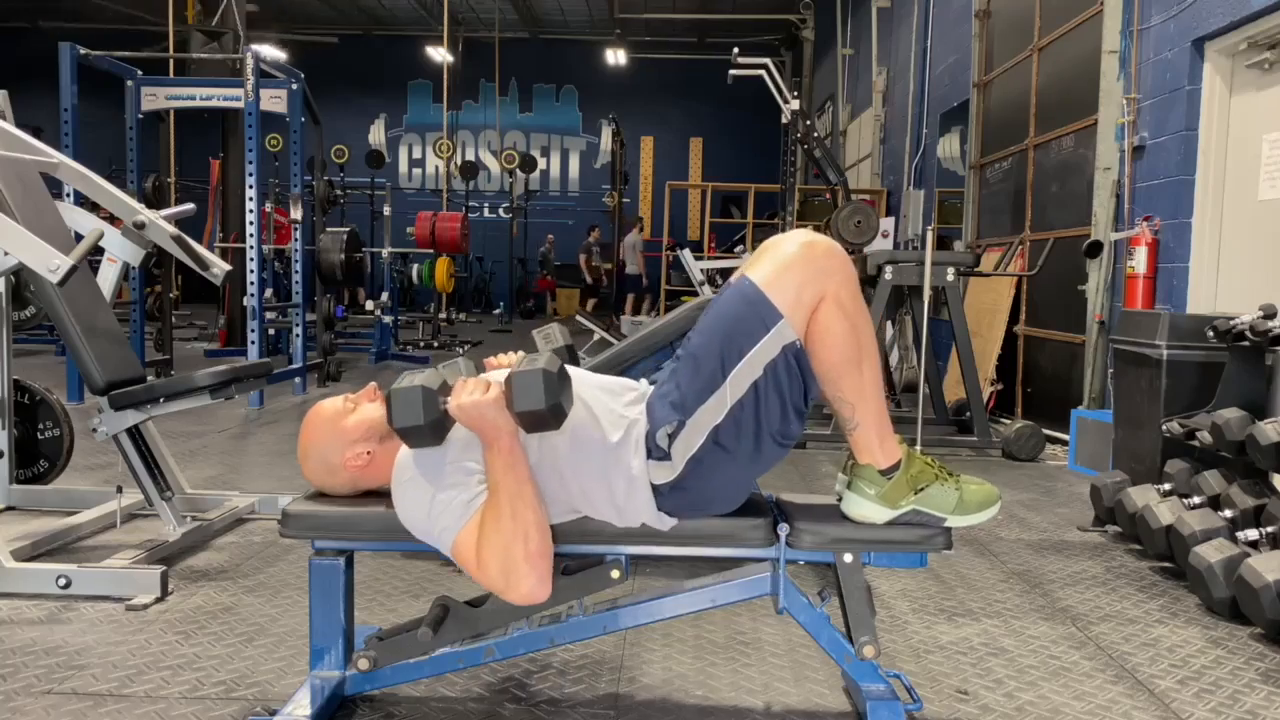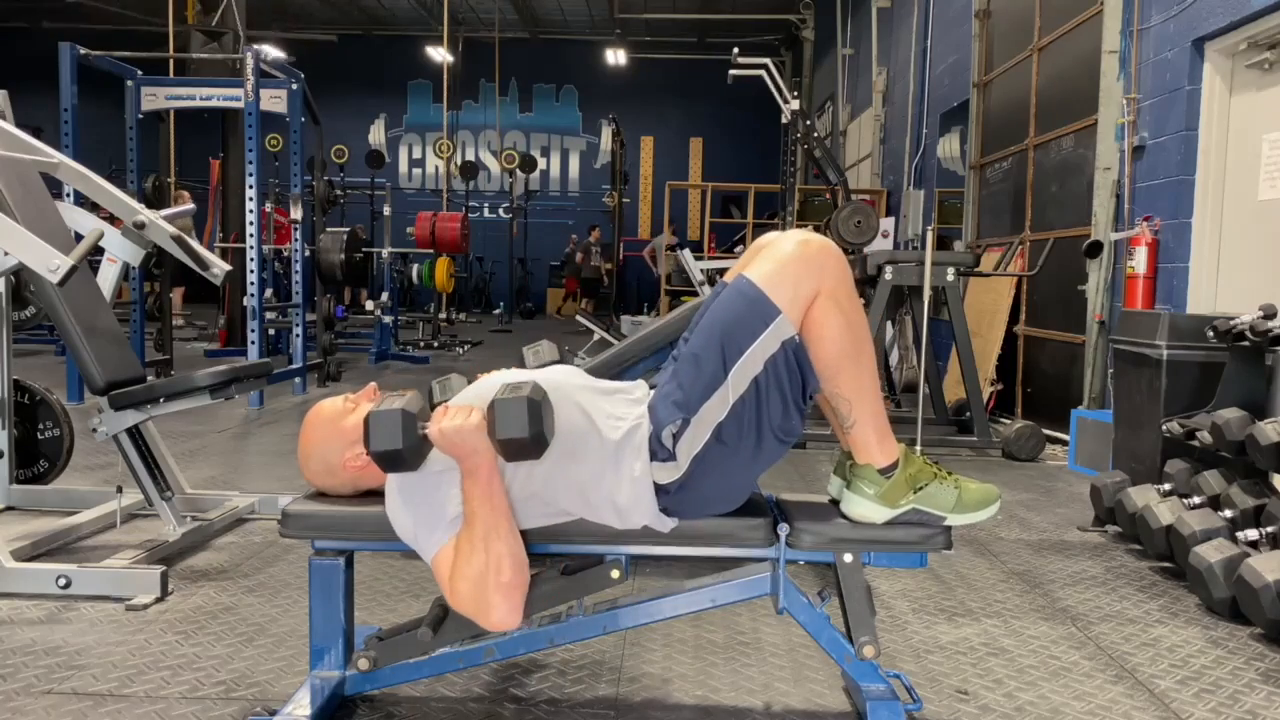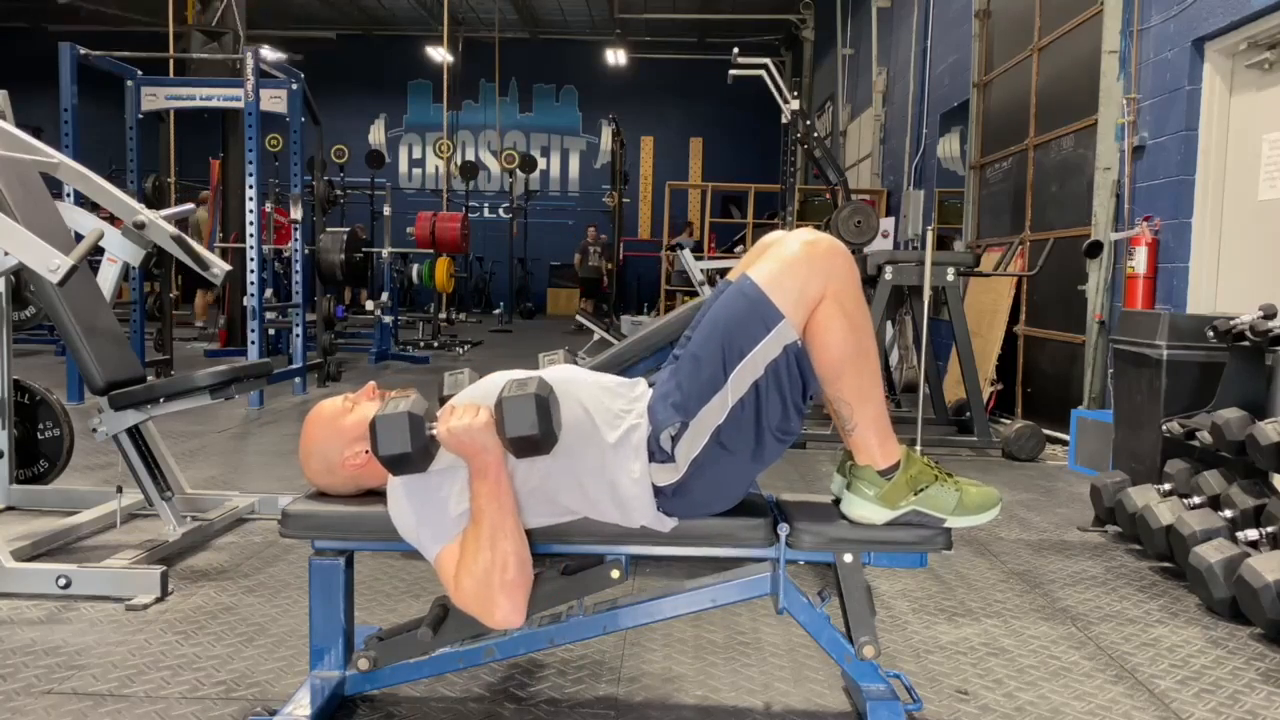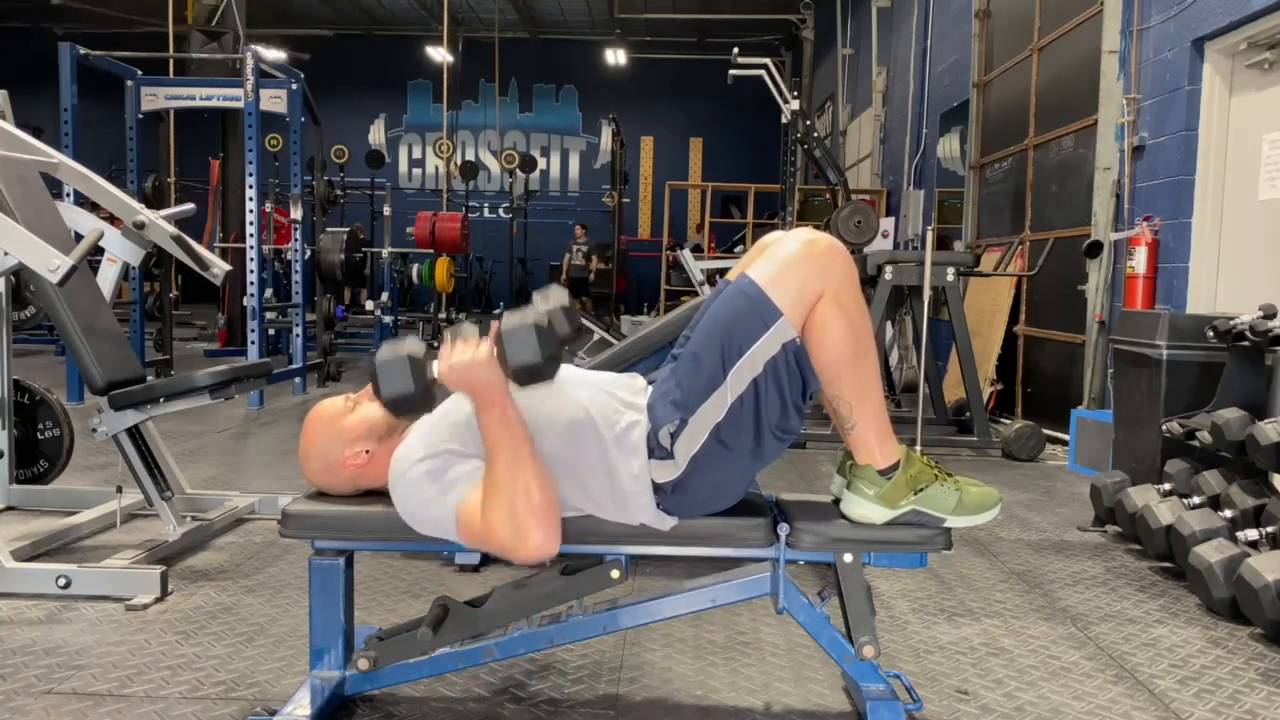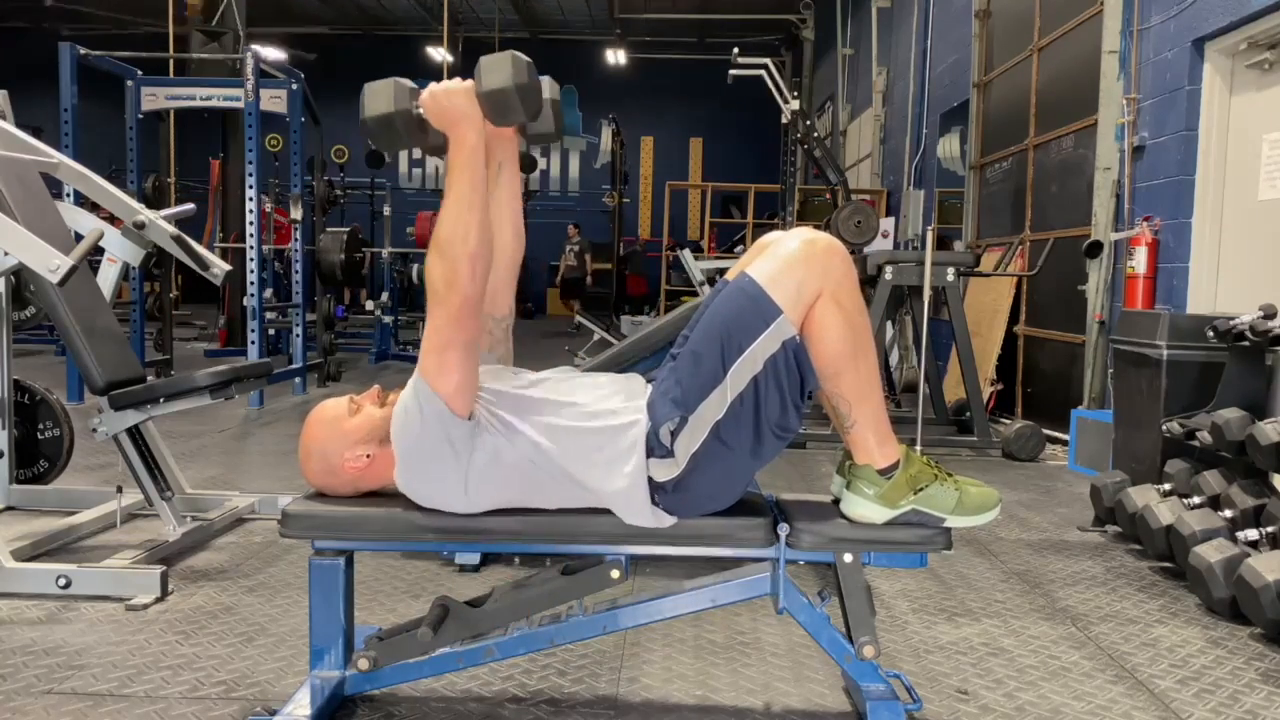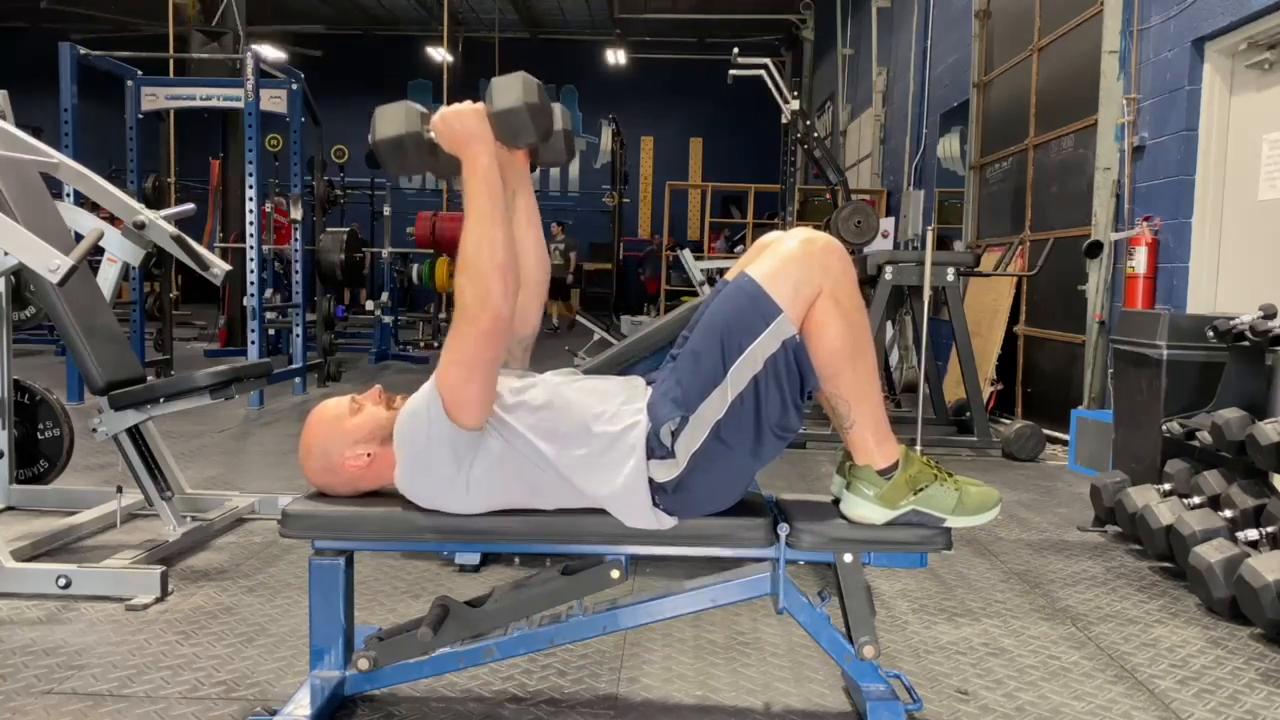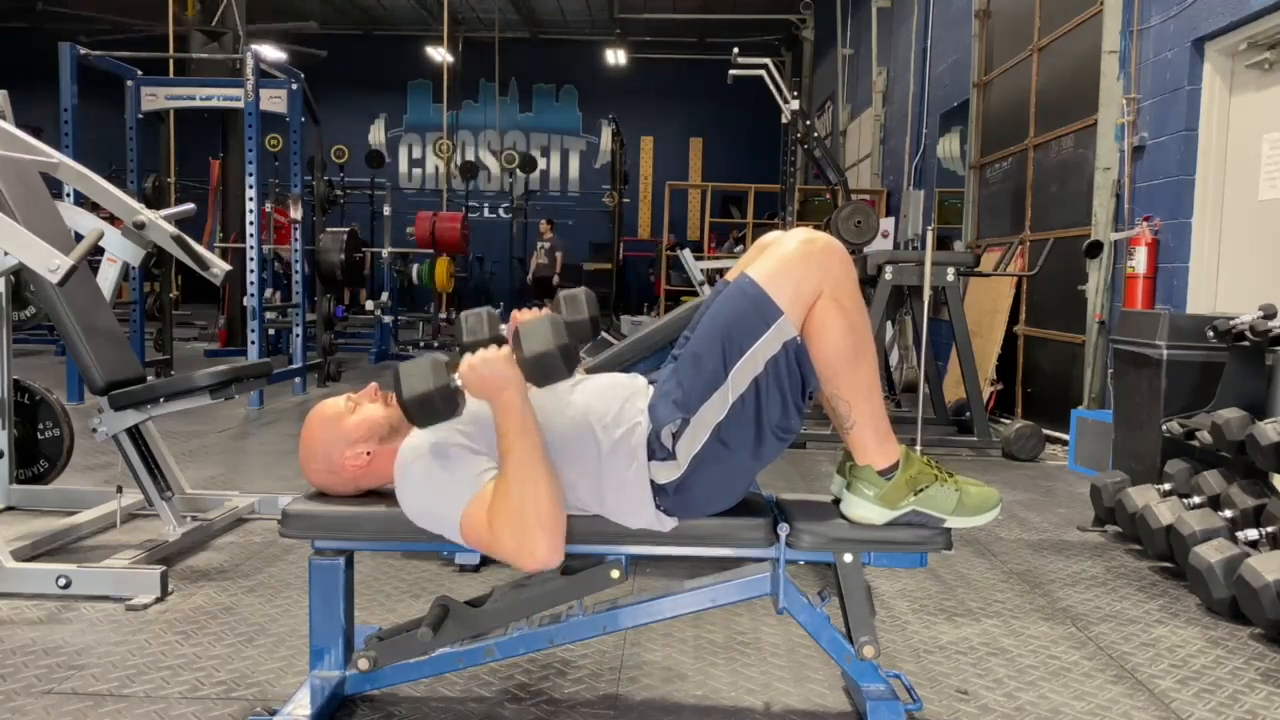
dt=0.7s
person 1, frame 1
left shoulder: (436, 436)
right shoulder: (424, 483)
right elbow: (527, 581)
left wrist: (514, 382)
right wrist: (495, 433)
left hip: (656, 406)
right hip: (681, 455)
left knee: (783, 253)
right knee: (815, 262)
left ankle: (873, 460)
right ankle: (885, 477)
person 1, frame 2
left shoulder: (432, 442)
right shoulder: (419, 488)
right elbow: (500, 607)
left wrist: (513, 387)
right wrist: (476, 461)
left hip: (654, 405)
right hip: (676, 456)
left knee: (777, 249)
right knee: (809, 260)
left ankle: (861, 460)
right ankle: (884, 477)
person 1, frame 3
left shoulder: (435, 442)
right shoulder: (421, 489)
right elbow: (504, 607)
right wrist: (484, 458)
left hip: (657, 412)
right hip: (677, 456)
left knee: (783, 249)
right knee: (816, 259)
left ankle: (867, 461)
right ankle: (885, 477)
person 1, frame 4
left shoulder: (430, 435)
right shoulder: (421, 477)
right elbow: (535, 536)
left wrist: (508, 369)
right wrist: (490, 394)
left hip: (655, 408)
right hip: (676, 455)
left knee: (785, 251)
right knee: (813, 258)
left ankle: (868, 459)
right ankle: (884, 475)
person 1, frame 5
left shoulder: (457, 406)
right shoulder: (426, 443)
left elbow: (494, 286)
right elbow: (457, 293)
left wrist: (502, 151)
right wrist: (463, 135)
left hip: (667, 424)
right hip: (677, 456)
left knee: (781, 251)
right knee: (813, 257)
left ankle: (869, 461)
right ankle: (885, 477)
person 1, frame 6
left shoulder: (461, 413)
right shoulder: (429, 449)
left elbow: (524, 298)
right elbow: (487, 313)
left wrist: (512, 170)
right wrist: (476, 156)
left hip: (663, 422)
right hip: (676, 455)
left knee: (779, 253)
right knee: (811, 258)
left ankle: (866, 463)
right ankle: (883, 475)
person 1, frame 7
left shoulder: (439, 438)
right shoulder: (427, 473)
right elbow: (539, 547)
right wrist: (508, 396)
left hip: (661, 413)
right hip: (678, 454)
left knee: (782, 252)
right knee: (812, 257)
left ankle: (867, 465)
right ankle: (885, 476)
